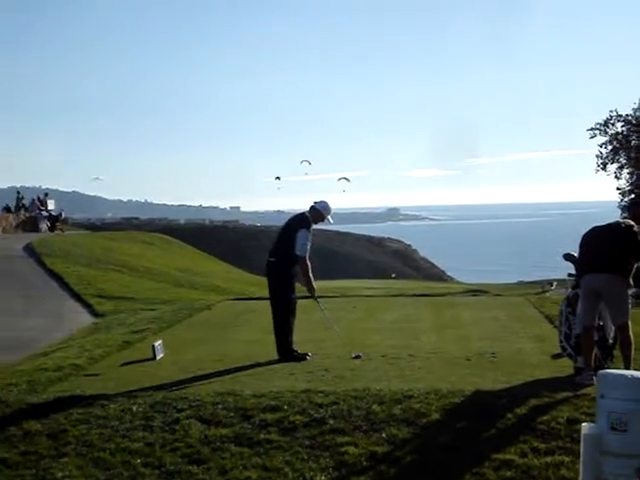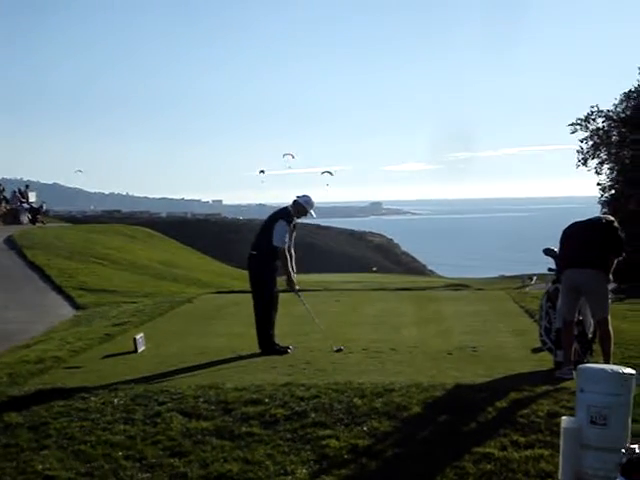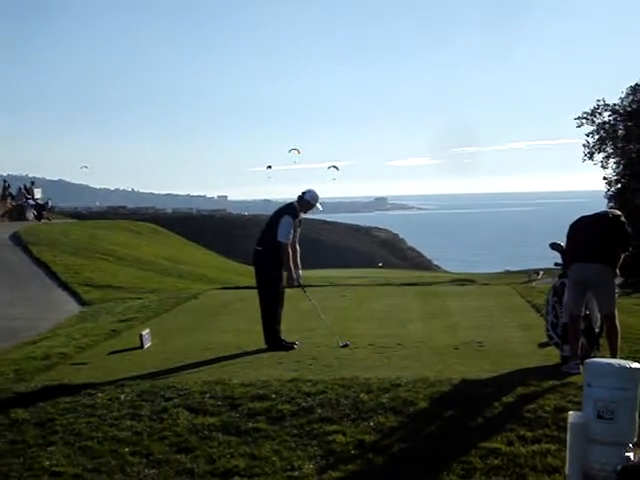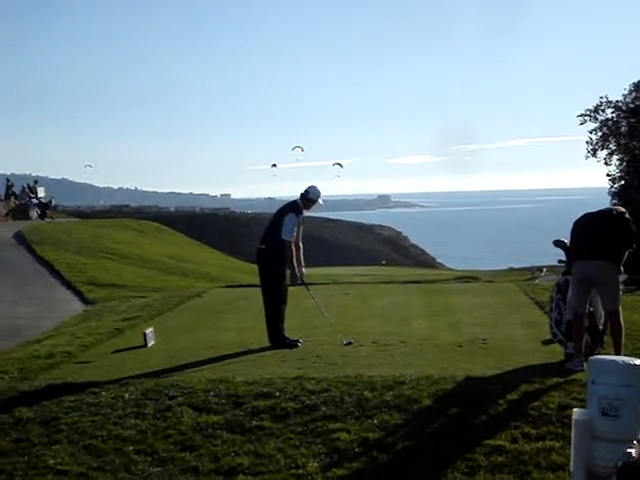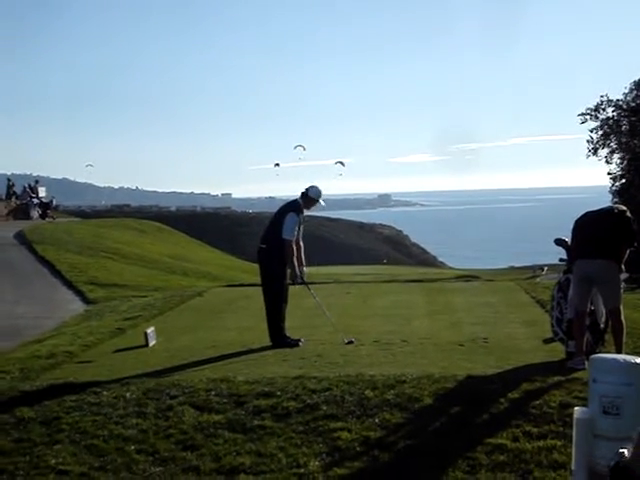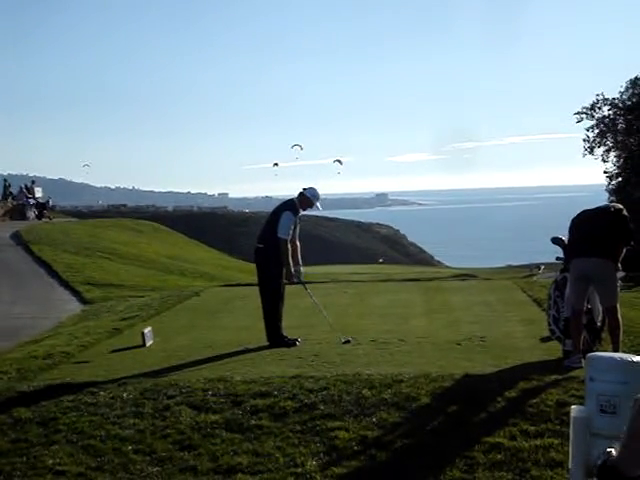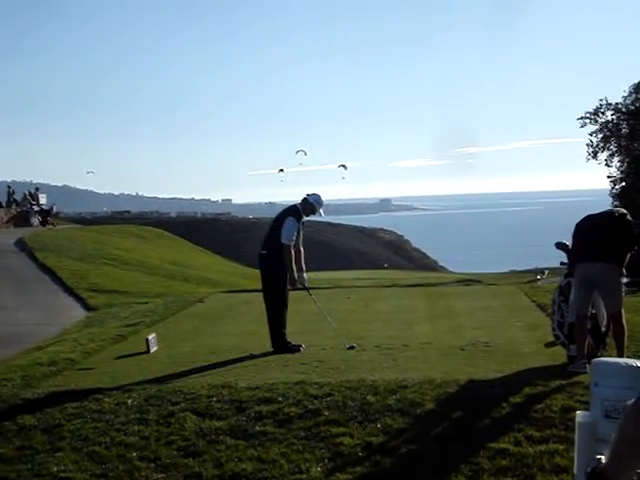
dt=0.3s
person 1, frame 1
left shoulder: (591, 233)
left elbow: (581, 261)
left hip: (587, 278)
right hip: (613, 277)
left knee: (587, 327)
right knee: (623, 327)
left ankle: (588, 372)
person 1, frame 2
left shoulder: (571, 228)
right shoulder: (608, 224)
left elbow: (561, 255)
right elbow: (616, 251)
right wrist: (607, 274)
left hip: (569, 274)
right hip: (594, 274)
left knee: (567, 322)
right knee: (603, 322)
left ankle: (567, 366)
person 1, frame 3
left shoulder: (578, 223)
right shoulder: (616, 219)
left elbow: (568, 249)
right elbow: (623, 247)
right wrist: (614, 269)
left hip: (576, 269)
right hip: (601, 269)
left knee: (574, 317)
right knee: (610, 316)
left ankle: (574, 361)
person 1, frame 4
left shoulder: (582, 220)
right shoulder: (621, 216)
left elbow: (572, 246)
right elbow: (626, 244)
right wrist: (618, 266)
left hip: (580, 266)
right hip: (605, 266)
left knee: (578, 314)
right knee: (614, 314)
left ankle: (578, 358)
person 1, frame 5
left shoulder: (583, 218)
right shoulder: (622, 215)
left elbow: (573, 245)
right elbow: (627, 243)
right wrist: (619, 264)
left hip: (581, 265)
right hip: (606, 264)
left knee: (579, 312)
right knee: (615, 312)
left ankle: (579, 357)
person 1, frame 6
left shoulder: (580, 217)
right shoulder: (618, 213)
left elbow: (570, 243)
right elbow: (623, 242)
right wrist: (615, 263)
left hip: (577, 263)
right hip: (603, 263)
left knee: (576, 311)
right knee: (611, 310)
left ankle: (576, 355)
person 1, frame 7
left shoulder: (584, 222)
right shoulder: (622, 218)
left elbow: (574, 248)
right elbow: (628, 246)
right wrist: (620, 268)
left hip: (582, 268)
right hip: (608, 268)
left knee: (581, 316)
right knee: (616, 316)
left ankle: (581, 361)
right ankle: (621, 360)
person 2, frame 1
left shoulder: (300, 220)
right shoulder: (304, 226)
left elbow: (302, 256)
right elbow: (302, 260)
left wrist: (309, 279)
right wrist: (310, 283)
left hip: (281, 268)
right hip: (280, 269)
left knee: (287, 310)
right knee: (284, 311)
left ankle: (287, 349)
right ankle: (286, 352)
person 2, frame 2
left shoulder: (290, 219)
right shoulder: (283, 220)
left elbow: (289, 250)
right elbow: (282, 252)
left wrist: (293, 274)
right wrist: (289, 277)
left hip: (265, 262)
right hip: (261, 262)
left knee: (269, 303)
right knee: (266, 305)
left ankle: (268, 342)
right ankle: (267, 345)
person 2, frame 3
left shoulder: (295, 215)
right shoulder: (288, 215)
left elbow: (294, 246)
right elbow: (285, 248)
left wrist: (297, 270)
right wrist: (290, 273)
left hip: (272, 258)
right hip: (266, 258)
left knee: (275, 300)
right knee: (272, 301)
left ankle: (275, 338)
right ankle: (273, 341)
person 2, frame 4
left shoulder: (297, 212)
right shoulder: (292, 214)
left elbow: (297, 243)
right elbow: (288, 246)
left wrist: (301, 268)
right wrist: (294, 272)
left hip: (275, 256)
right hip: (270, 257)
left knee: (279, 298)
right knee: (275, 299)
left ankle: (278, 336)
right ankle: (277, 339)
person 2, frame 5
left shoulder: (298, 211)
right shoulder: (293, 213)
left elbow: (298, 242)
right elbow: (289, 245)
left wrist: (302, 267)
right wrist: (294, 270)
left hip: (275, 256)
right hip: (271, 256)
left knee: (279, 297)
right knee: (276, 298)
left ankle: (279, 335)
right ankle: (278, 338)
person 2, frame 6
left shoulder: (294, 211)
right shoulder: (289, 212)
left elbow: (294, 242)
right elbow: (284, 243)
left wrist: (298, 266)
right wrist: (289, 269)
left hip: (272, 255)
right hip: (267, 255)
left knee: (276, 297)
right knee: (273, 298)
left ankle: (276, 335)
right ankle: (276, 337)
person 2, frame 7
left shoulder: (297, 217)
right shoulder: (292, 217)
left elbow: (298, 247)
right elbow: (288, 249)
left wrist: (302, 272)
right wrist: (292, 275)
left hip: (277, 261)
right hip: (271, 261)
left knee: (280, 303)
right knee: (277, 304)
left ankle: (281, 341)
right ankle: (280, 343)
